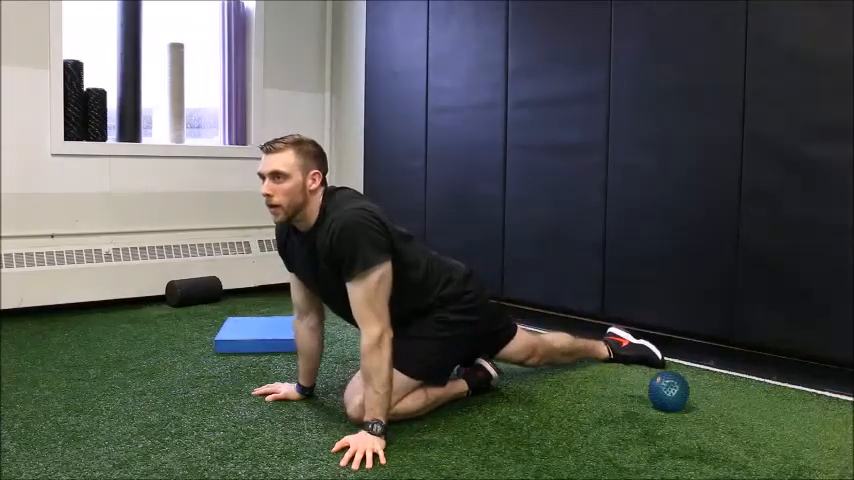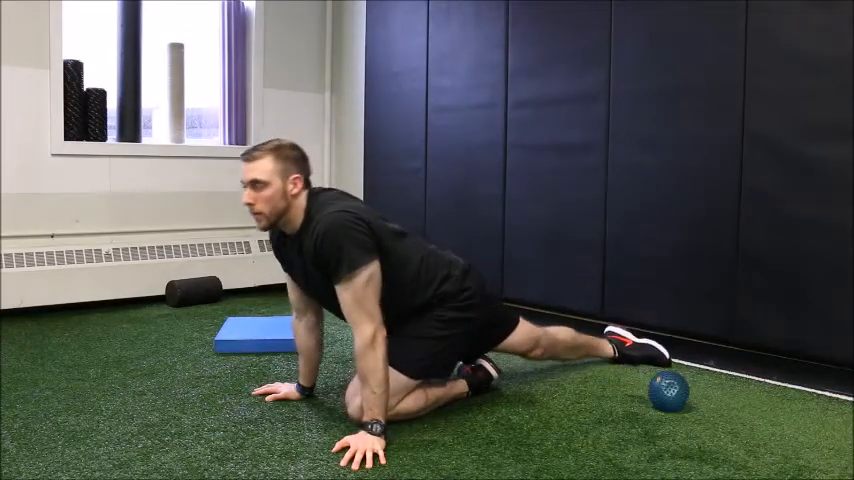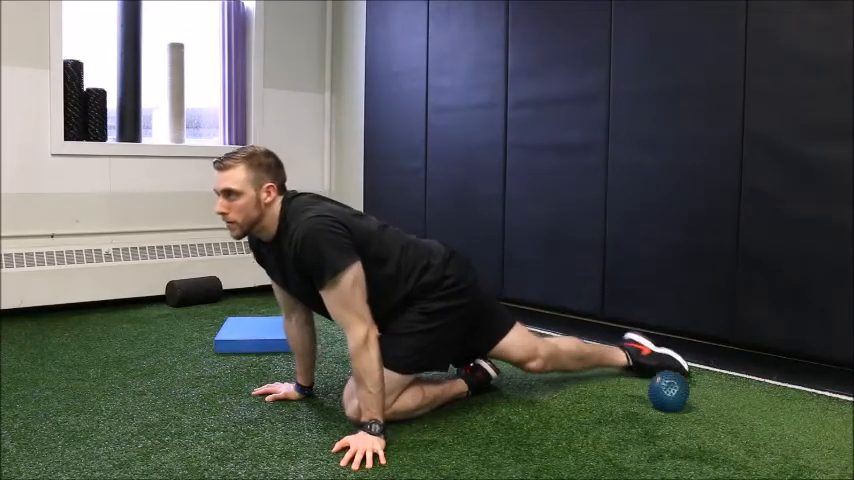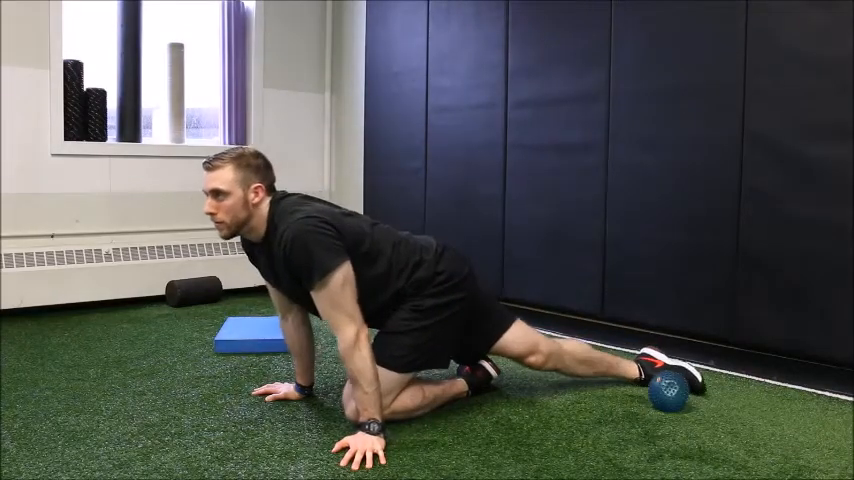
dt=0.3s
person 1, frame 1
left shoulder: (353, 225)
right shoulder: (289, 233)
left elbow: (376, 332)
right elbow: (307, 316)
left wrist: (374, 428)
right wrist: (303, 385)
left hip: (449, 306)
right hip: (419, 308)
left knee: (359, 405)
right knee: (533, 352)
left ankle: (470, 380)
right ankle: (609, 348)
person 1, frame 2
left shoulder: (337, 227)
right shoulder: (284, 235)
left elbow: (369, 332)
right elbow: (305, 314)
left wrist: (374, 428)
right wrist: (304, 385)
left hip: (449, 300)
right hip: (448, 293)
left knee: (360, 406)
right knee: (536, 344)
left ankle: (469, 381)
right ankle: (613, 344)
person 1, frame 3
left shoulder: (314, 232)
right shoulder: (263, 239)
left elbow: (361, 332)
right elbow: (296, 314)
left wrist: (372, 428)
right wrist: (302, 385)
left hip: (437, 290)
right hip: (439, 285)
left knee: (358, 406)
right knee: (536, 356)
left ankle: (468, 381)
right ankle: (629, 355)
person 1, frame 4
left shoulder: (303, 234)
right shoulder: (257, 240)
left elbow: (350, 332)
right elbow: (292, 313)
left wrist: (370, 427)
right wrist: (301, 384)
left hip: (434, 287)
right hip: (438, 284)
left knee: (358, 407)
right knee: (534, 352)
left ankle: (469, 382)
right ankle: (642, 368)
